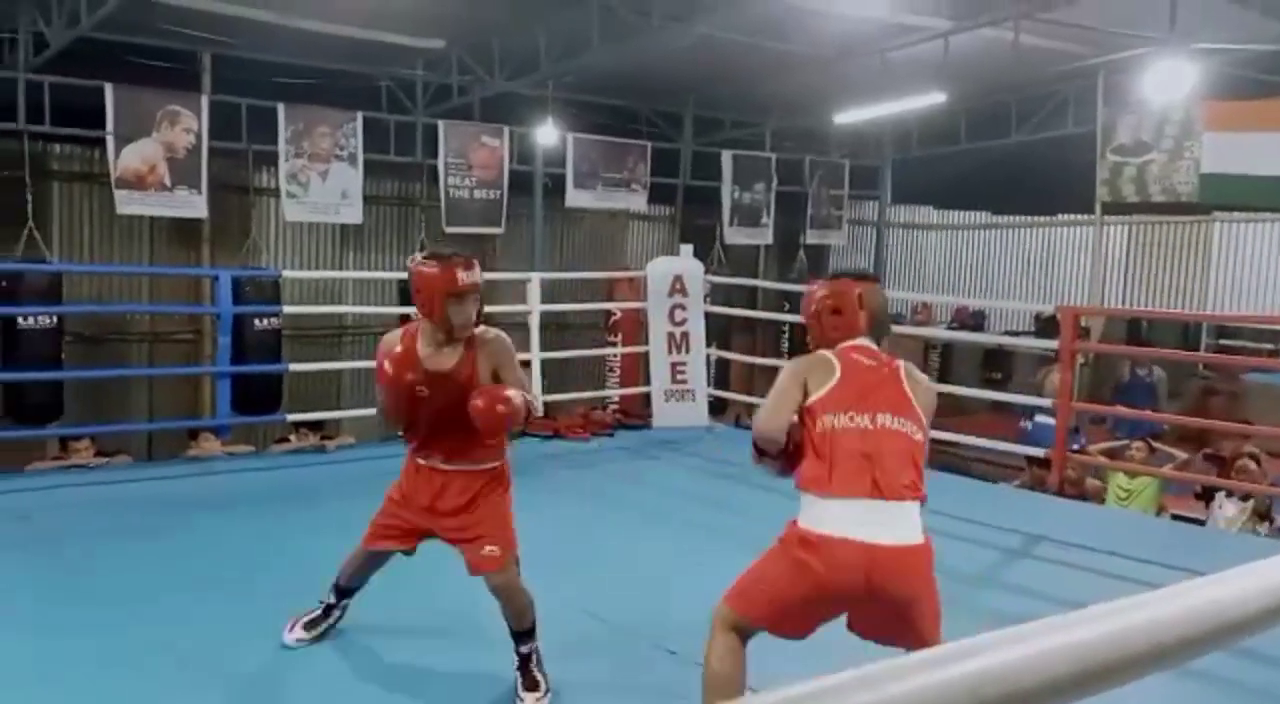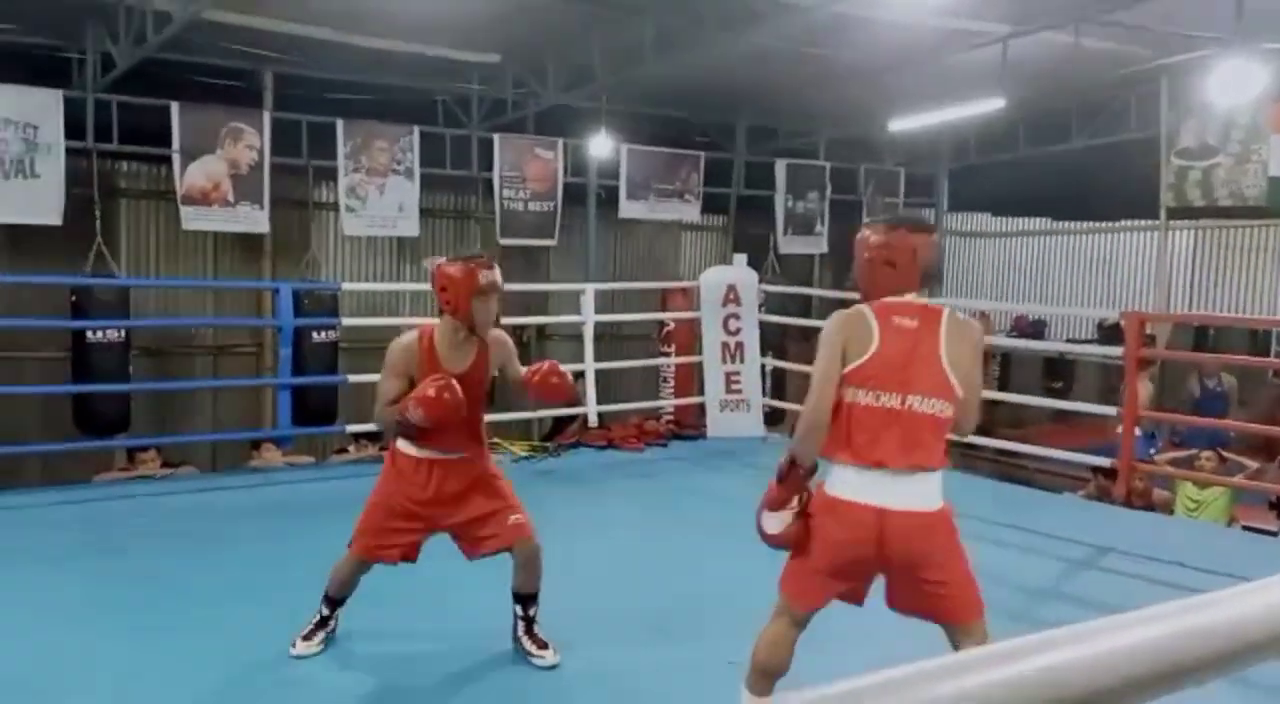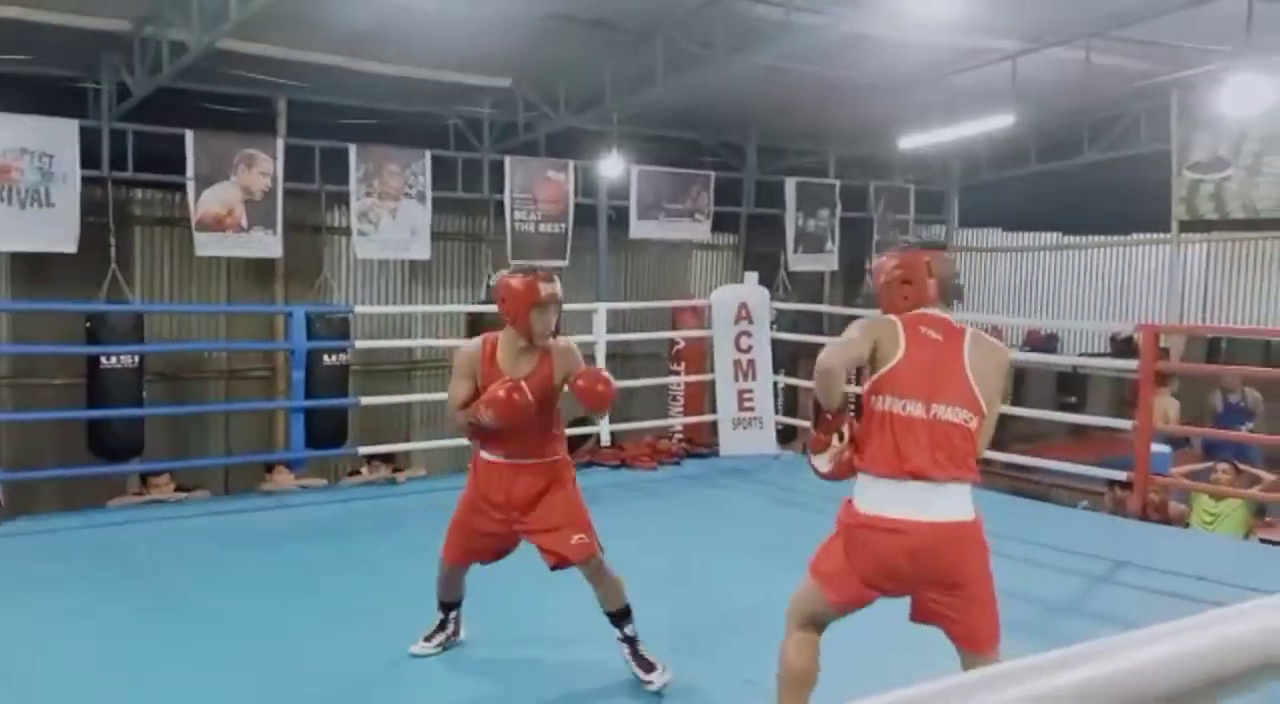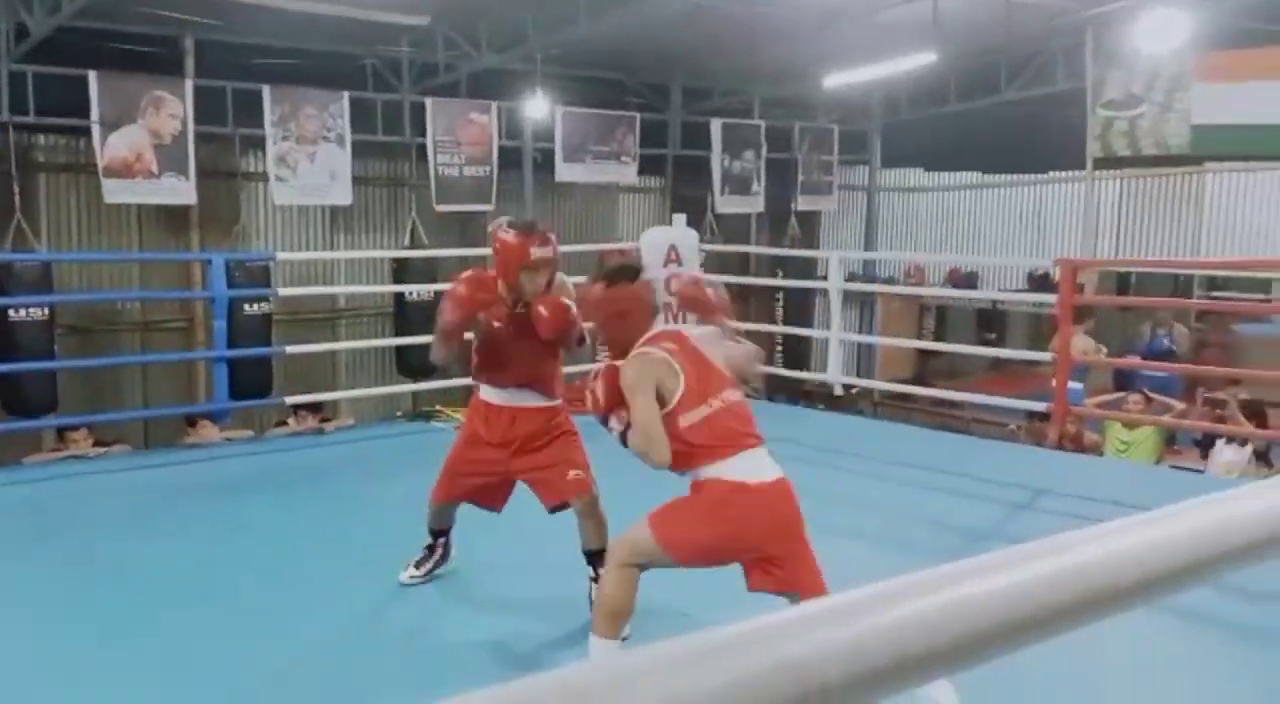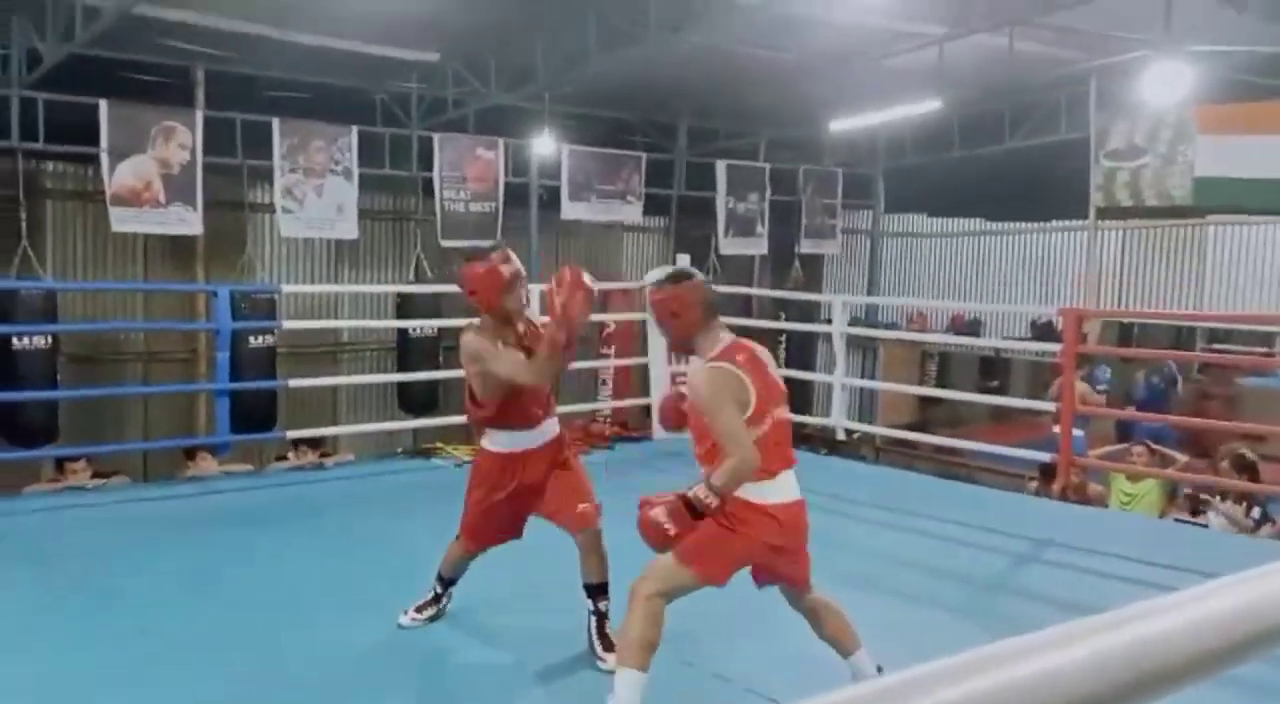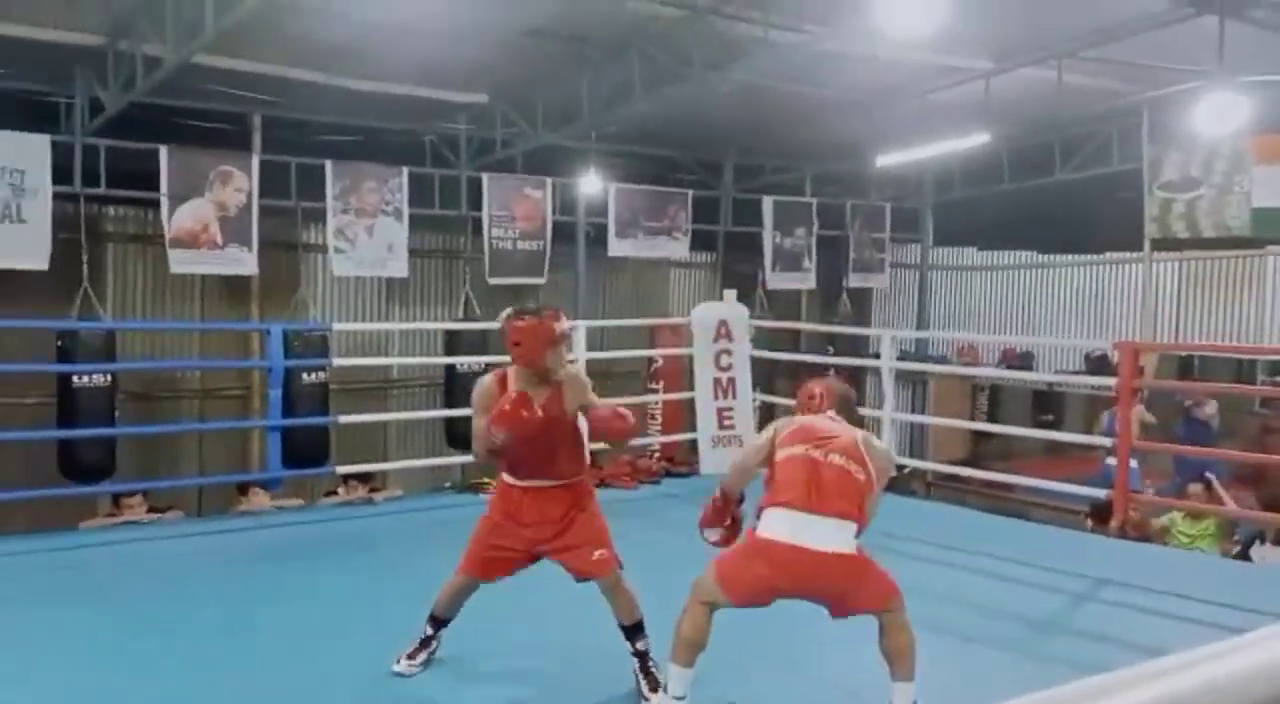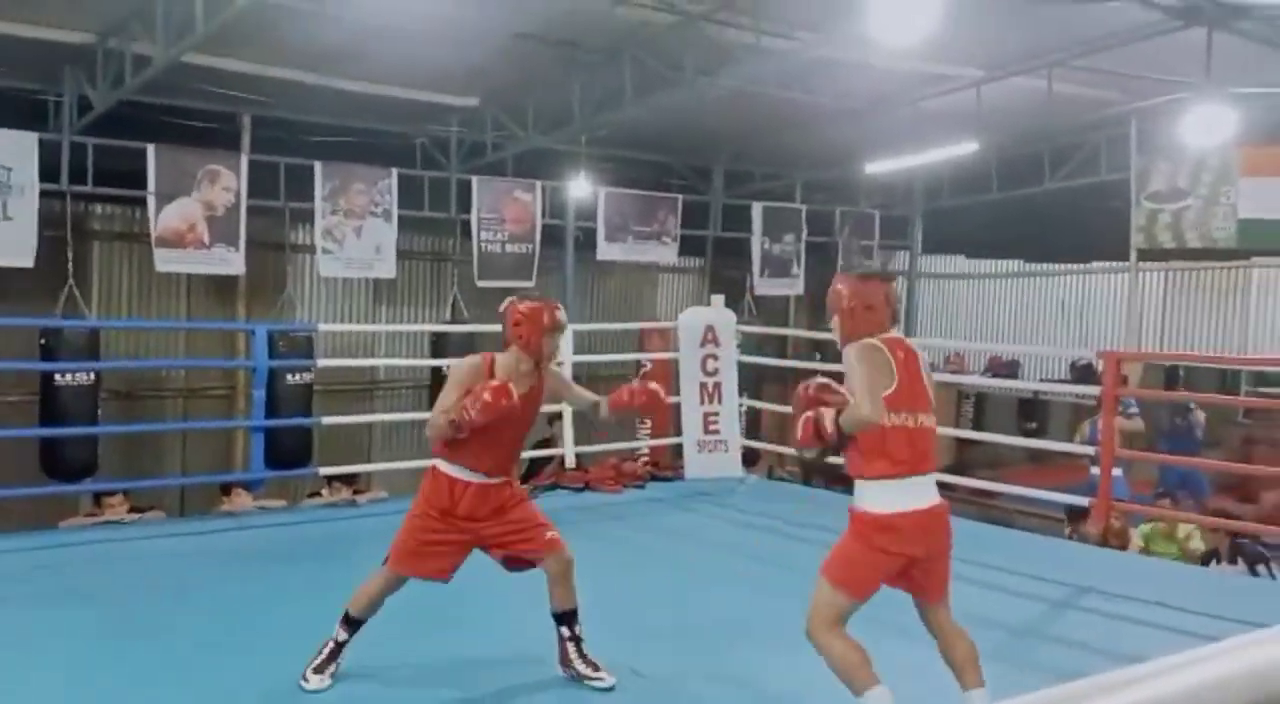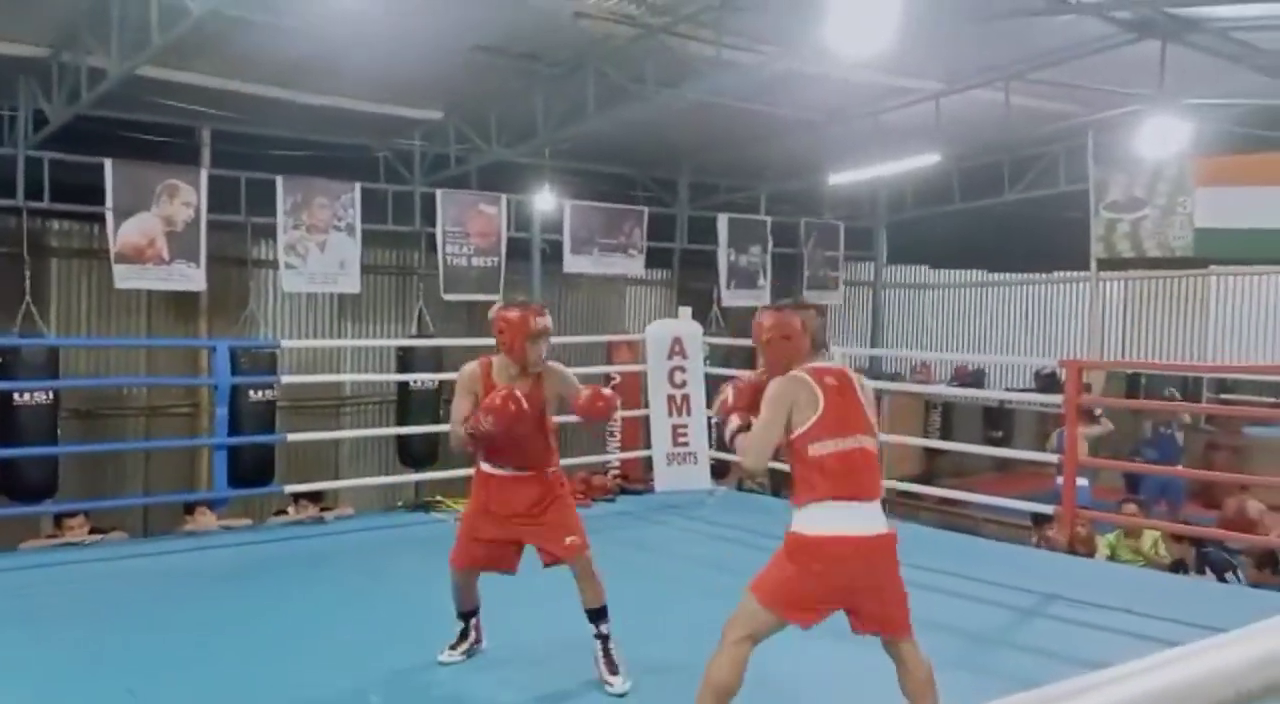
dt=0.4s
person 1, frame 1
left shoulder: (809, 367)
right shoulder: (919, 386)
left elbow: (768, 431)
left wrist: (782, 448)
left hip: (824, 543)
right hip: (903, 548)
left knee: (727, 624)
right knee: (924, 650)
person 1, frame 2
left shoulder: (847, 325)
right shoulder: (964, 335)
left elbow: (813, 414)
right elbow: (964, 424)
left wrist: (794, 475)
left hip: (846, 508)
right hip: (921, 514)
left knee: (787, 619)
right knee: (972, 635)
person 1, frame 3
left shoulder: (879, 331)
right shoulder: (992, 354)
left elbow: (830, 362)
right elbow: (973, 440)
left wrist: (827, 415)
left hip: (875, 524)
right hip: (953, 528)
left knee: (802, 621)
right knee: (983, 659)
person 1, frame 4
left shoulder: (644, 367)
right shoulder: (702, 338)
left elbow: (657, 455)
right elbow: (752, 357)
left wrist: (619, 422)
right wrist: (715, 316)
left hip: (726, 496)
right hip: (773, 494)
left knee: (623, 558)
person 1, frame 5
left shoulder: (710, 380)
right shoulder: (754, 353)
left elbow: (745, 460)
left wrist: (698, 500)
right wrist: (703, 425)
left hip: (746, 514)
right hip: (787, 509)
left knee: (647, 592)
right knee: (805, 598)
person 1, frame 6
left shoulder: (785, 427)
right shoulder: (873, 448)
left elbow: (740, 468)
right elbow: (856, 518)
left wrist: (723, 503)
left hip: (776, 549)
right hip: (840, 557)
left knee: (701, 597)
right knee: (893, 607)
person 1, frame 7
left shoulder: (862, 353)
right shoulder: (913, 358)
left elbow: (869, 417)
left wrist: (828, 422)
right wrist: (840, 398)
left hip: (882, 519)
right hip: (929, 512)
left knee: (822, 623)
right knee: (938, 616)
person 1, frame 8
left shoulder: (787, 386)
right shoulder: (859, 386)
left elbow: (754, 459)
left wrist: (735, 420)
left hip: (816, 544)
right hip: (874, 538)
left knee: (738, 636)
right knee: (901, 643)
person 2, frame 1
left shoulder: (492, 343)
right shoulder: (397, 345)
left elbow: (521, 396)
right elbow: (390, 421)
left wrist: (515, 405)
right wrist: (392, 397)
left hip: (480, 479)
right hip: (423, 472)
left knee: (502, 577)
right knee: (368, 551)
left ankle: (529, 660)
right ankle: (332, 608)
person 2, frame 2
left shoulder: (497, 344)
right shoulder: (408, 348)
left elbow: (520, 380)
right elbow: (384, 416)
left wrist: (543, 386)
right wrist: (414, 411)
left hip: (471, 467)
right hip: (411, 469)
left knee: (525, 545)
right knee: (361, 554)
left ankle: (525, 626)
right ankle: (325, 619)
person 2, frame 3
left shoulder: (563, 352)
right shoulder: (473, 353)
left elbow: (593, 400)
right elbow: (457, 418)
left wrist: (599, 397)
right wrist: (483, 416)
left hip: (548, 475)
right hip: (491, 472)
left knee: (592, 562)
right knee: (453, 558)
left ankle: (633, 646)
right ankle: (448, 623)
person 2, frame 4
left shoulder: (555, 290)
right shoulder: (473, 292)
left elbow: (576, 346)
right elbow: (443, 361)
left wrist: (569, 327)
right wrist: (449, 327)
left hip: (548, 419)
right hip: (490, 417)
left knee: (586, 501)
right knee: (444, 496)
left ankle: (602, 588)
right ankle: (437, 549)
person 2, frame 5
left shoulder: (523, 321)
right shoulder: (476, 345)
right elbow: (538, 379)
left wrist: (561, 324)
right wrist: (562, 330)
left hip: (550, 449)
right hip: (500, 459)
left knee: (589, 531)
right knee: (471, 542)
left ankle: (599, 623)
right ankle: (439, 594)
person 2, frame 6
left shoulder: (571, 380)
right shoulder: (490, 388)
left elbow: (602, 416)
right elbow: (481, 454)
left wrist: (615, 424)
right wrist: (495, 440)
left hip: (569, 495)
right hip: (516, 497)
left knee: (610, 578)
right knee: (466, 578)
left ankle: (644, 662)
right ankle: (429, 637)
person 2, frame 7
left shoulder: (548, 377)
right shoulder: (470, 370)
left elbow: (592, 407)
right elbow: (433, 434)
left wrist: (624, 402)
right wrist: (462, 418)
left hip: (501, 492)
right hip: (446, 490)
left knee: (559, 561)
right knee: (393, 575)
left ankle: (571, 652)
right ankle: (337, 646)
person 2, frame 8
left shoulder: (553, 375)
right shoulder: (473, 375)
left elbow: (590, 404)
right elbow: (456, 441)
left wrist: (599, 405)
right wrist: (478, 428)
left hip: (543, 485)
right hip: (491, 484)
left knee: (581, 562)
right knee: (463, 567)
left ankle: (605, 648)
right ankle: (469, 632)
